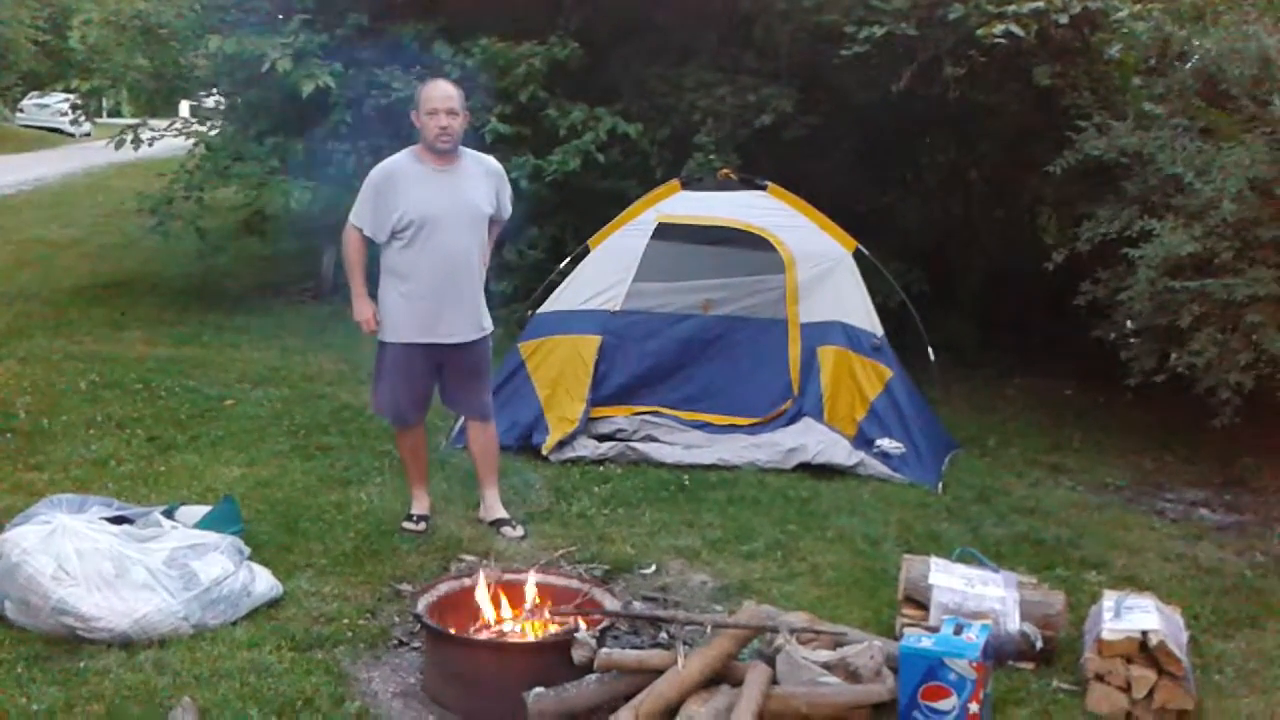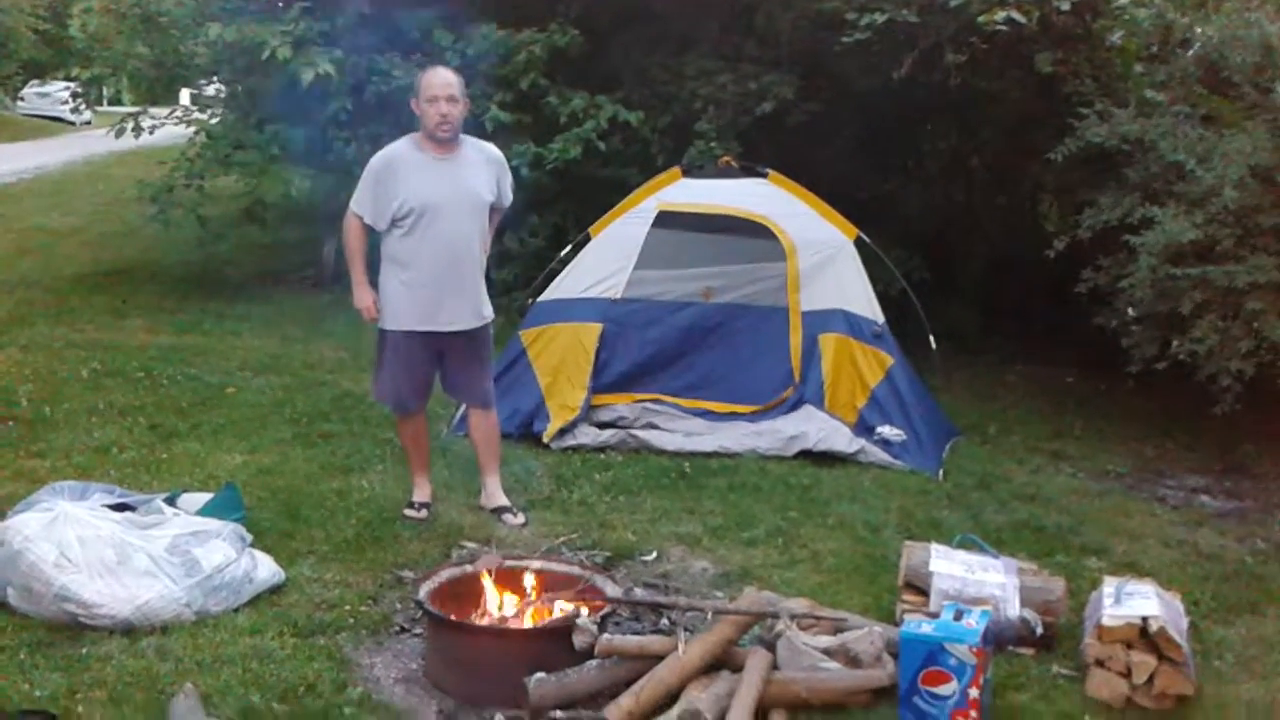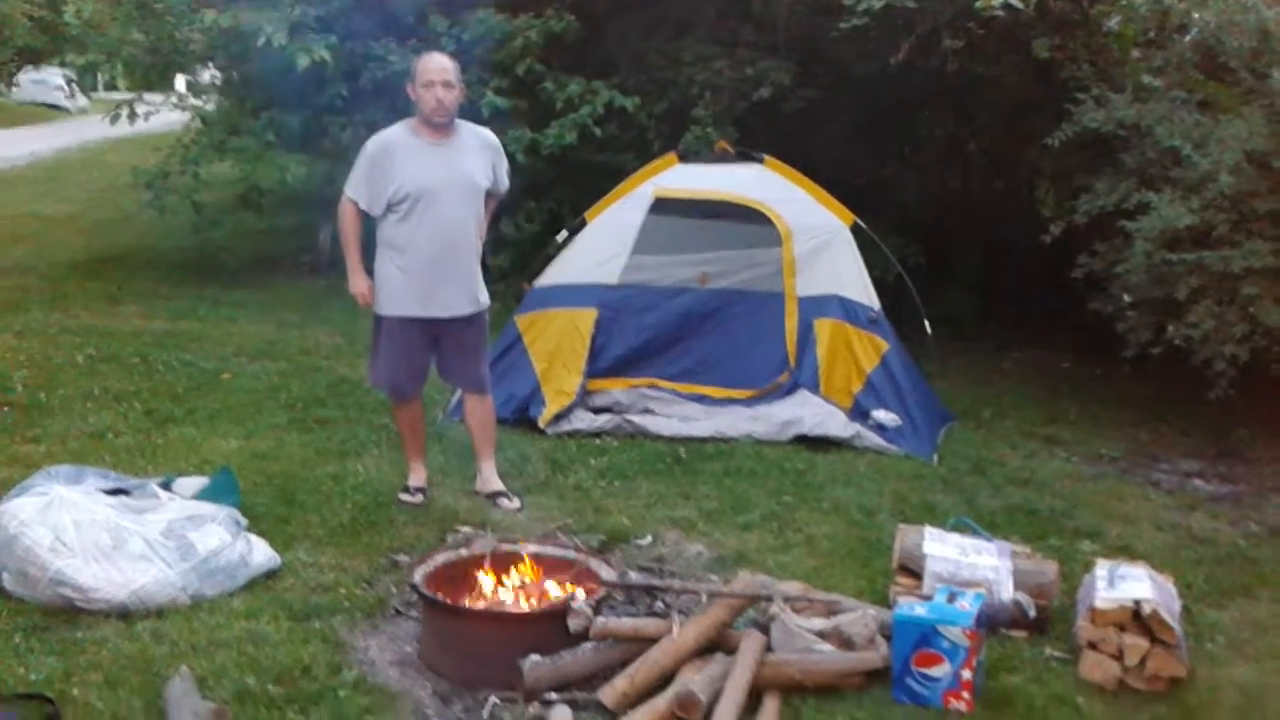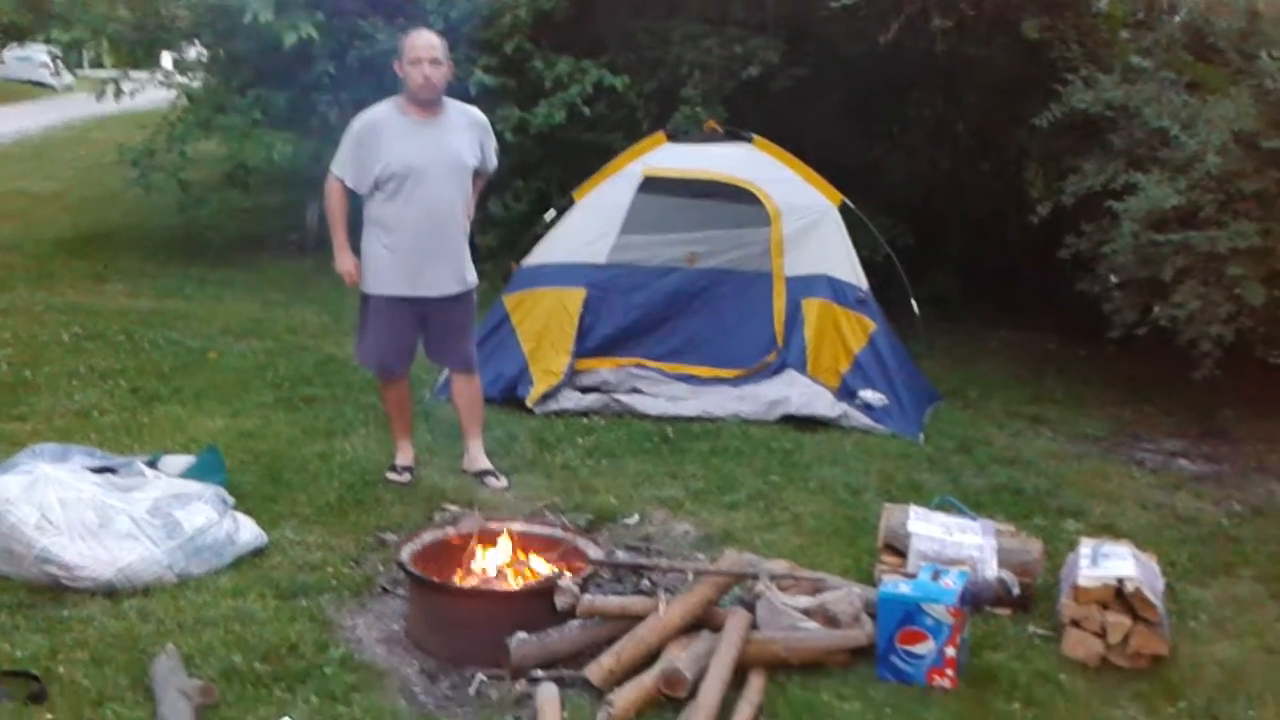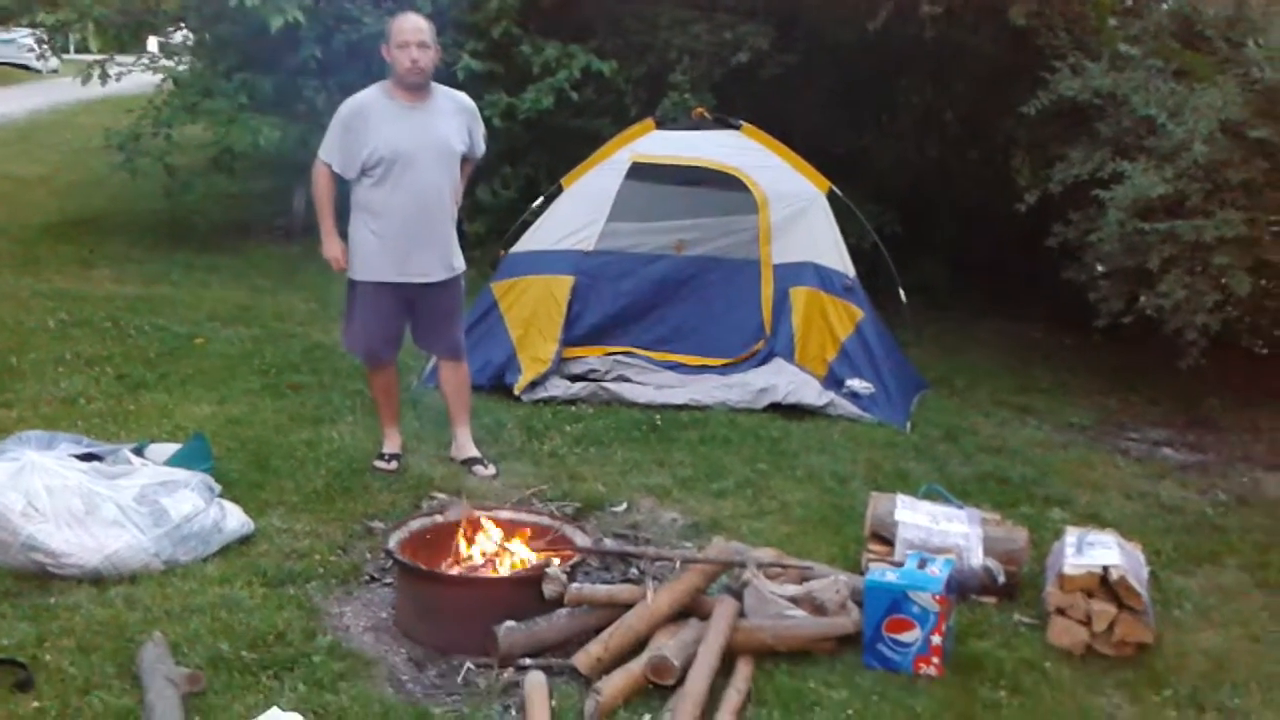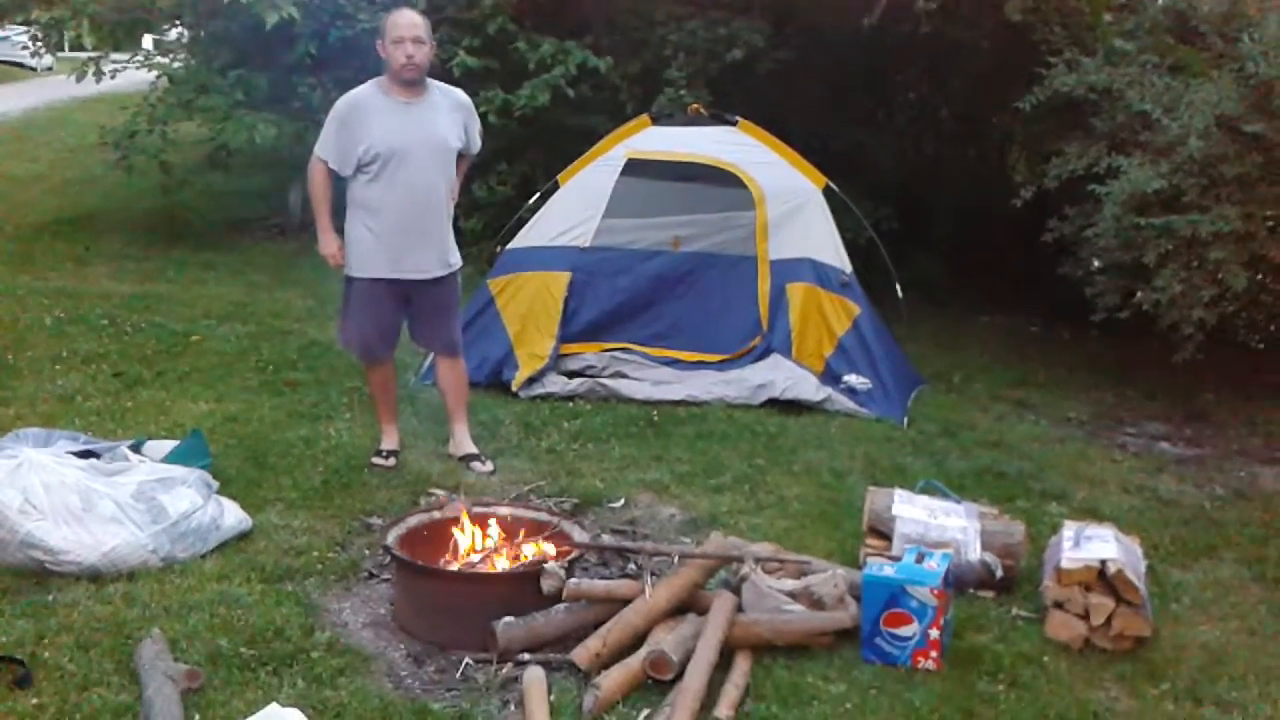
dt=0.1s
person 1, frame 1
left shoulder: (488, 171)
right shoulder: (389, 174)
right elbow: (354, 233)
right wrist: (360, 297)
left hip: (469, 322)
right hip: (406, 326)
left knee: (480, 411)
right knee: (407, 416)
left ankle: (491, 502)
right ankle: (419, 499)
person 1, frame 2
left shoulder: (489, 158)
right shoulder: (389, 162)
right elbow: (354, 221)
right wrist: (360, 285)
left hip: (470, 311)
right hip: (406, 314)
left knee: (481, 399)
right knee: (408, 404)
left ankle: (492, 489)
right ankle: (420, 486)
person 1, frame 3
left shoulder: (484, 144)
right shoulder: (385, 147)
right elbow: (349, 206)
right wrist: (355, 271)
left hip: (465, 296)
right hip: (402, 299)
left knee: (477, 384)
right knee: (404, 389)
left ankle: (487, 474)
right ankle: (416, 471)
person 1, frame 4
left shoulder: (473, 122)
right shoulder: (372, 125)
right elbow: (336, 185)
right wrist: (342, 250)
left hip: (453, 274)
right hip: (389, 277)
left knee: (464, 364)
right knee: (392, 369)
left ankle: (475, 453)
right ankle: (403, 450)
person 1, frame 5
left shoulder: (460, 108)
right shoulder: (359, 110)
right elbow: (323, 170)
right wrist: (329, 235)
left hip: (441, 261)
right hip: (377, 264)
left knee: (452, 351)
right knee: (379, 355)
left ankle: (463, 441)
right ankle: (391, 438)
person 1, frame 6
left shoulder: (456, 103)
right shoulder: (355, 106)
right elbow: (319, 166)
right wrist: (325, 232)
left hip: (438, 257)
right hip: (373, 260)
left knee: (449, 347)
right knee: (376, 352)
left ankle: (460, 437)
right ankle: (389, 434)
